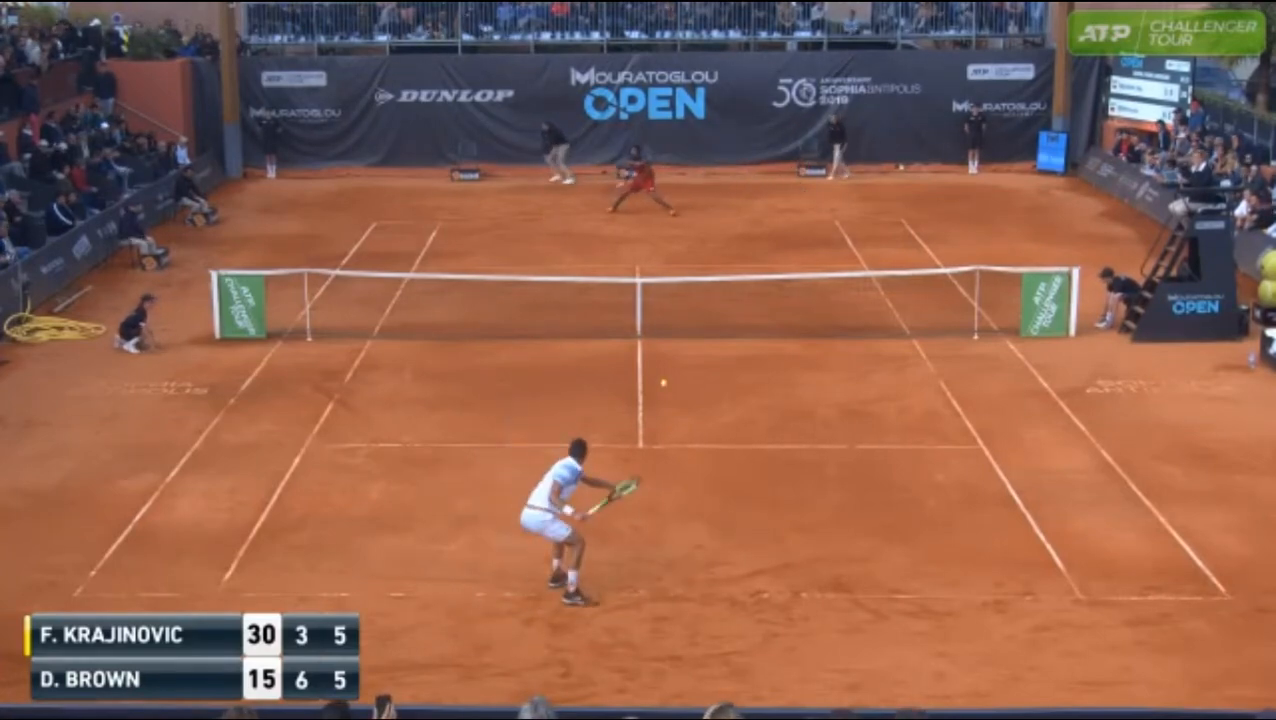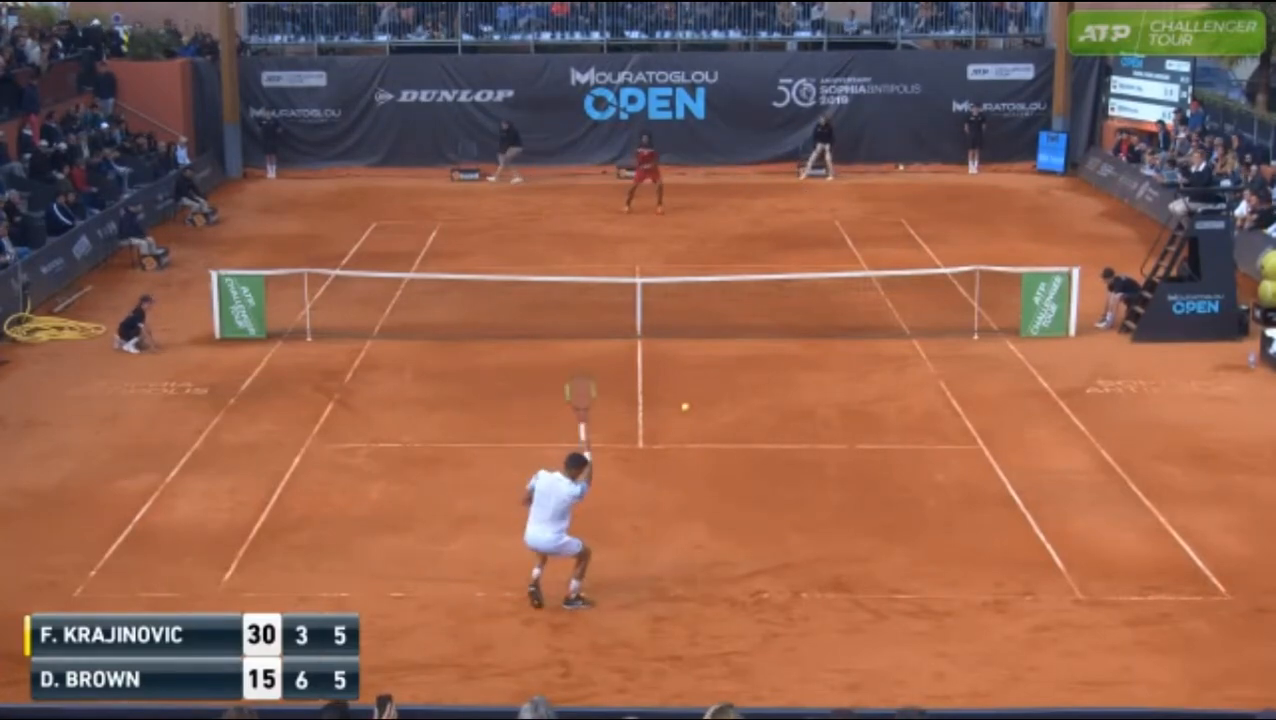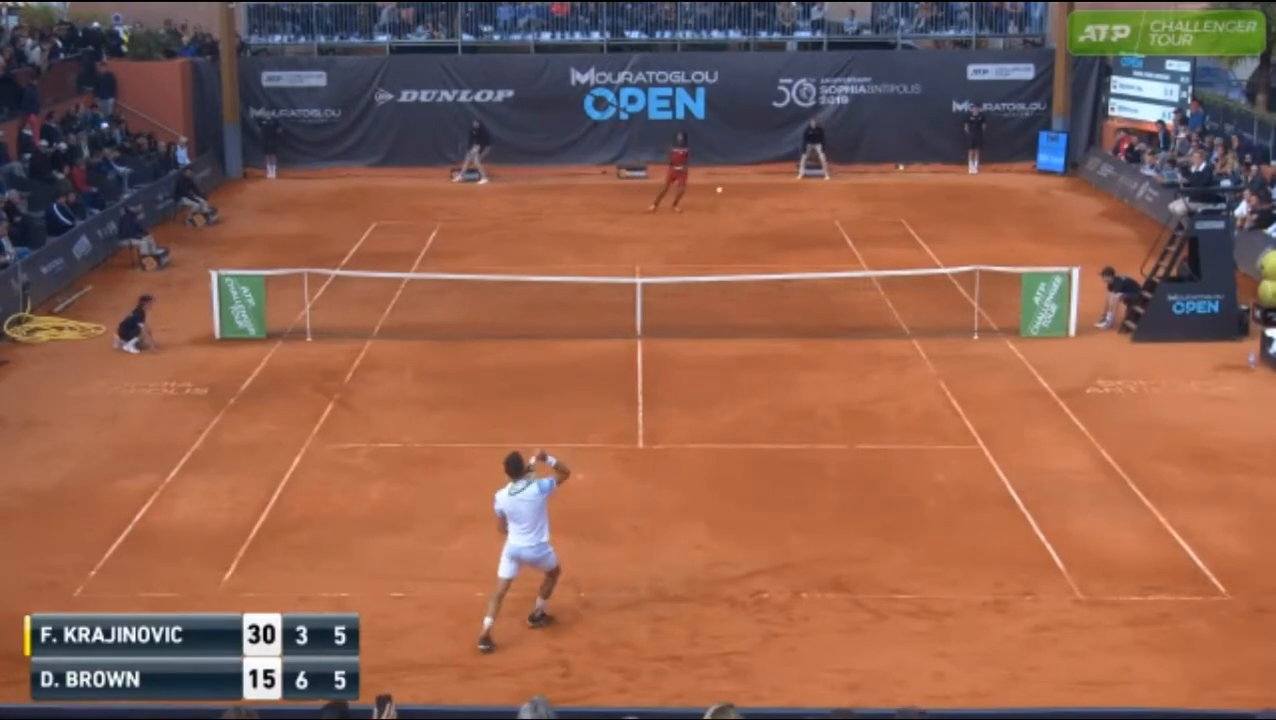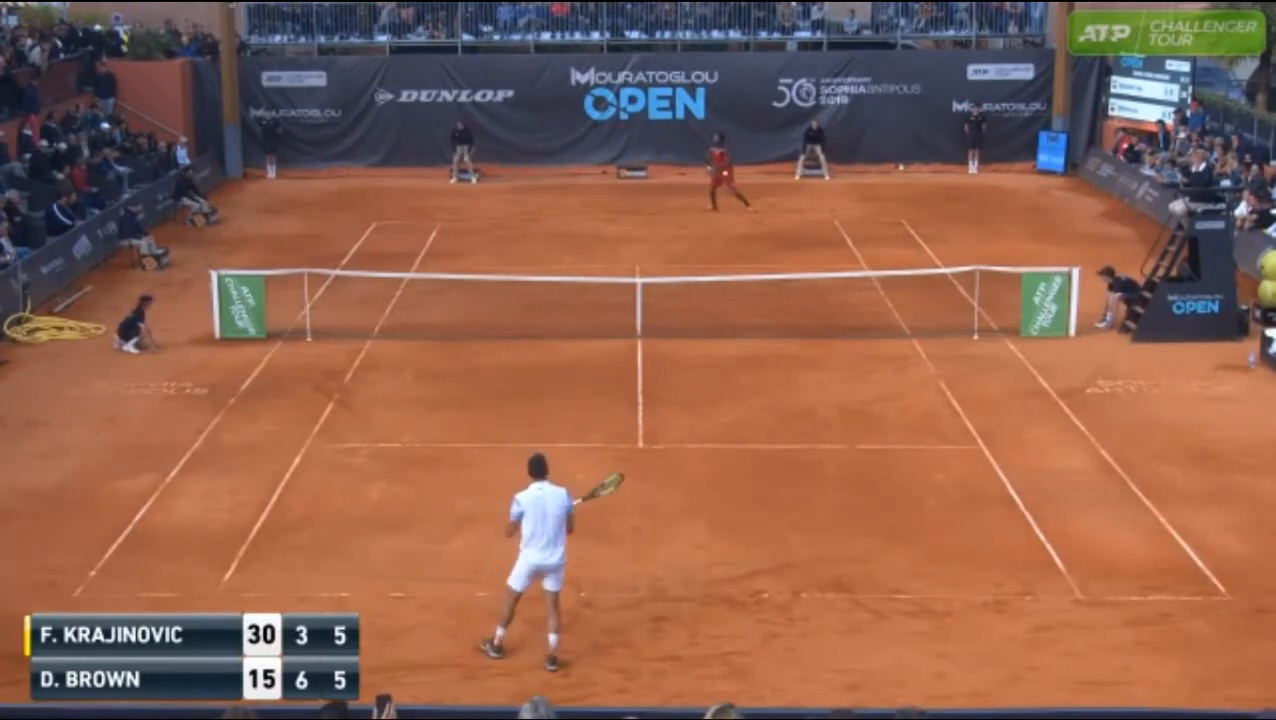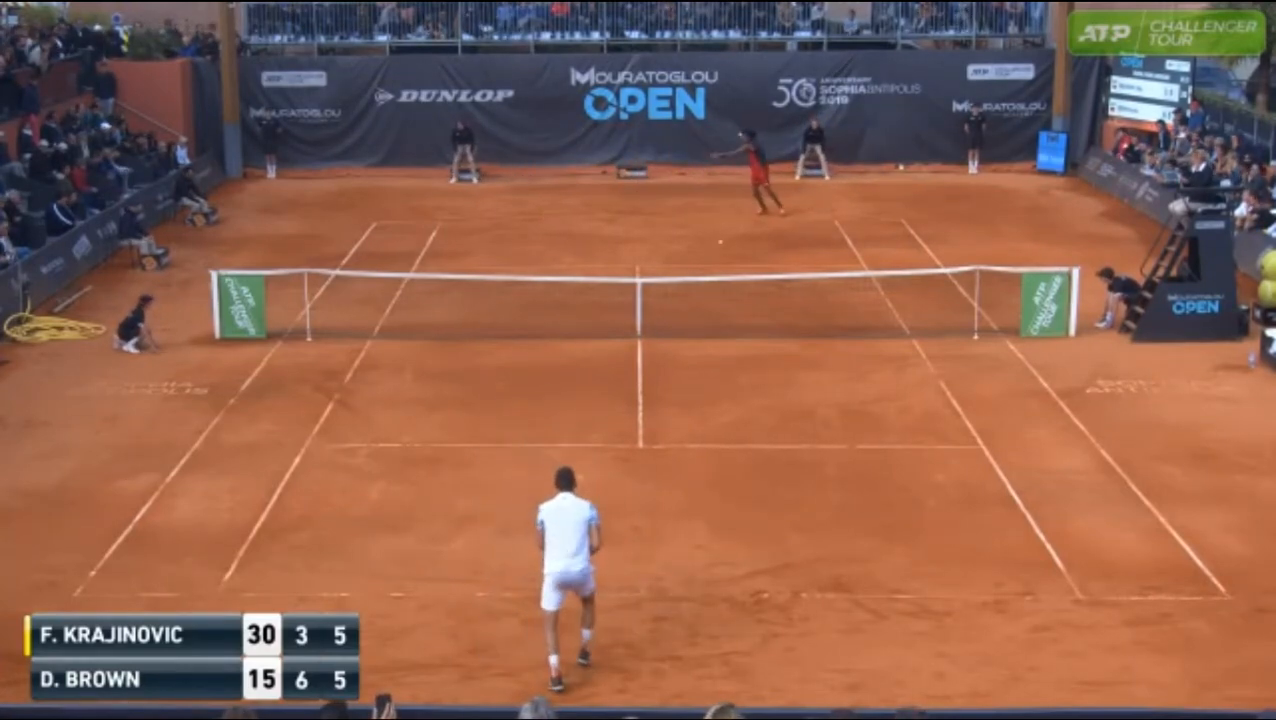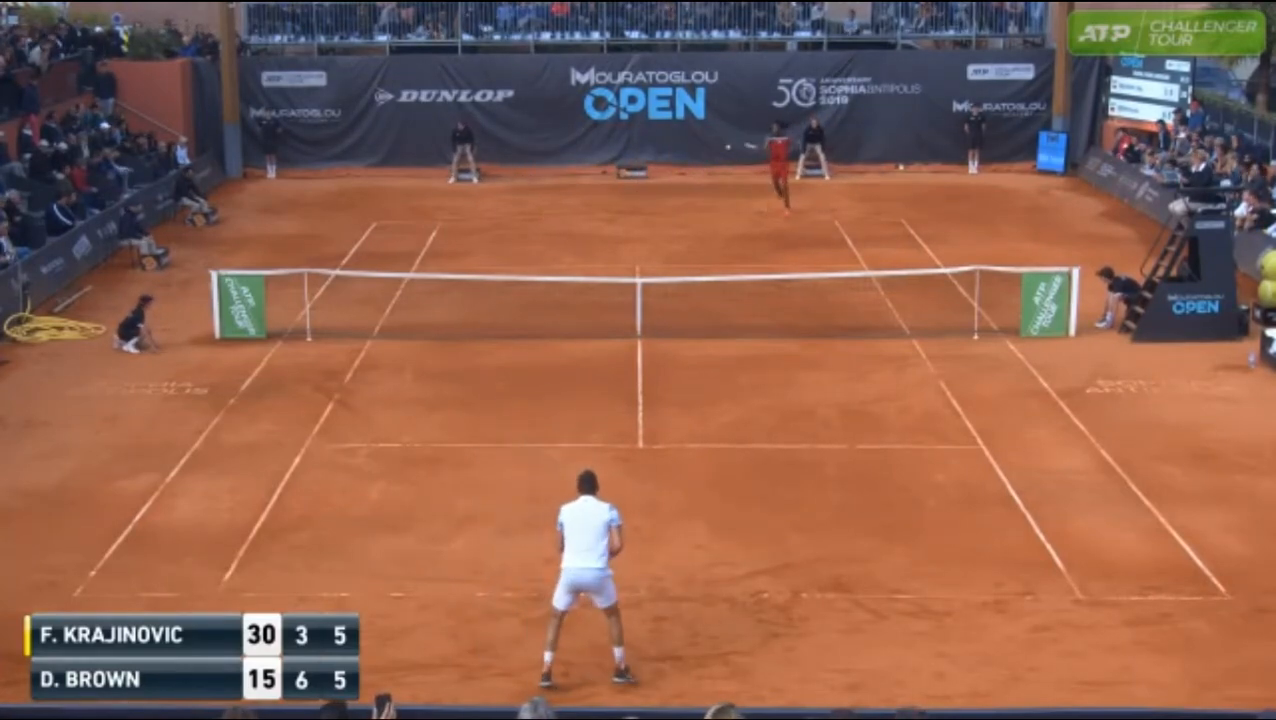
dt=0.4s
person 1, frame 1
left shoulder: (567, 466)
right shoulder: (567, 468)
left elbow: (587, 479)
right elbow: (553, 496)
left wrist: (611, 486)
right wrist: (569, 511)
left hip: (527, 516)
right hip: (540, 517)
left knee: (561, 535)
right knee: (578, 543)
left ankle: (556, 575)
right ankle: (571, 592)
person 1, frame 2
left shoulder: (540, 476)
right shoulder: (574, 491)
left elbow: (525, 500)
right elbow: (587, 481)
right wrist: (588, 459)
left hip: (530, 540)
right hip: (554, 543)
right knee: (584, 554)
left ankle: (535, 584)
right ankle: (572, 598)
person 1, frame 3
left shoulder: (500, 497)
right shoulder: (540, 488)
left elbow: (502, 529)
right elbow: (565, 472)
right wrist: (544, 458)
left hip: (513, 548)
right hip: (538, 549)
left knee: (499, 592)
right knee: (554, 572)
left ankle: (484, 636)
right ankle: (538, 614)
person 1, frame 4
left shoulder: (521, 499)
right shoulder: (563, 494)
left elbow: (510, 532)
right elbow: (570, 529)
left hip: (529, 559)
right hip: (555, 560)
left knee: (511, 601)
right knee: (553, 606)
left ankle: (497, 644)
right ankle: (552, 656)
person 1, frame 5
left shoulder: (544, 508)
right shoulder: (588, 507)
left elbow: (541, 544)
right elbow: (596, 544)
left hip: (555, 571)
right hip: (581, 570)
left knee: (550, 623)
right knee: (588, 599)
left ankle: (556, 676)
right ankle: (584, 650)
person 1, frame 6
left shoulder: (565, 510)
right shoulder: (609, 510)
left elbow: (561, 546)
right elbow: (618, 545)
left hip: (570, 572)
right hip: (597, 573)
left knee: (556, 619)
right knee: (613, 615)
left ankle: (546, 672)
right ankle: (620, 669)
